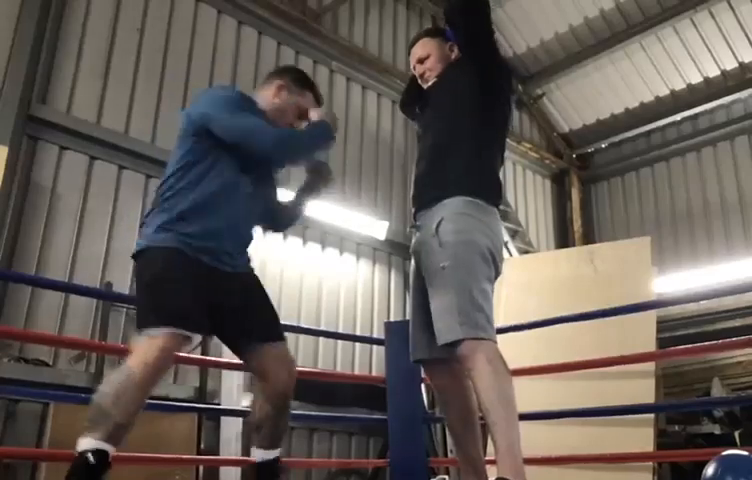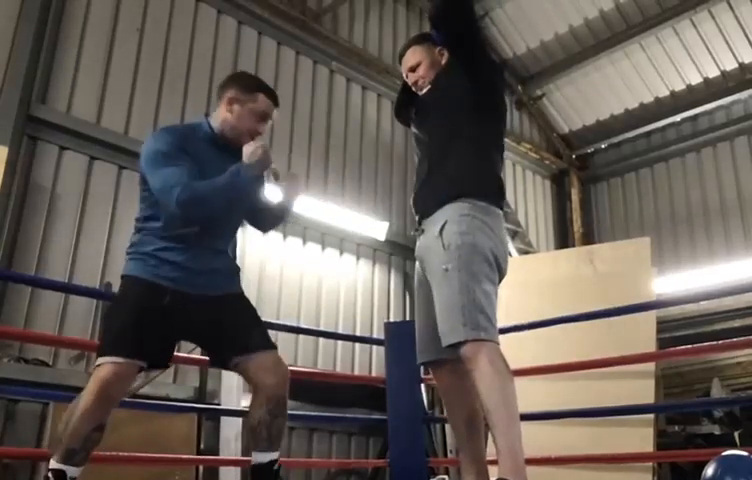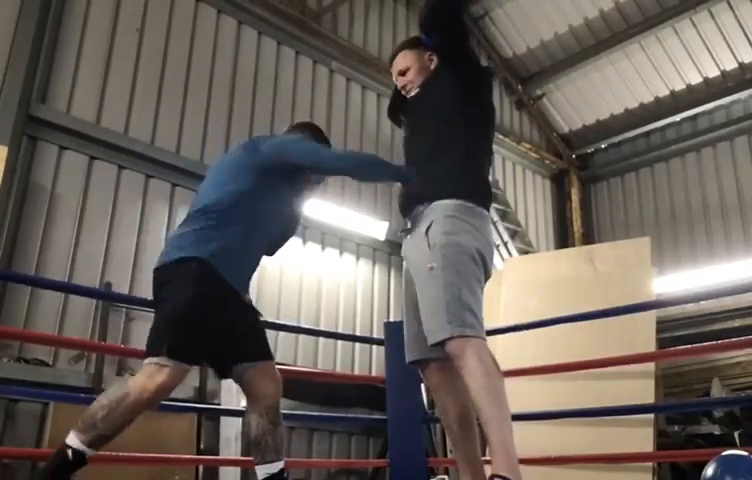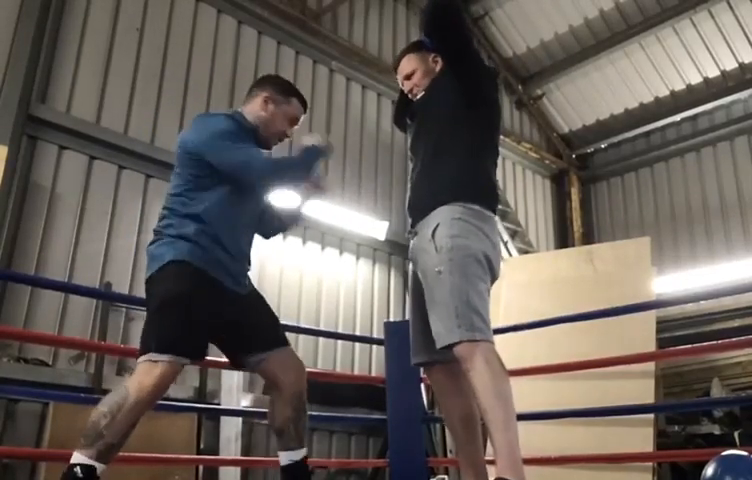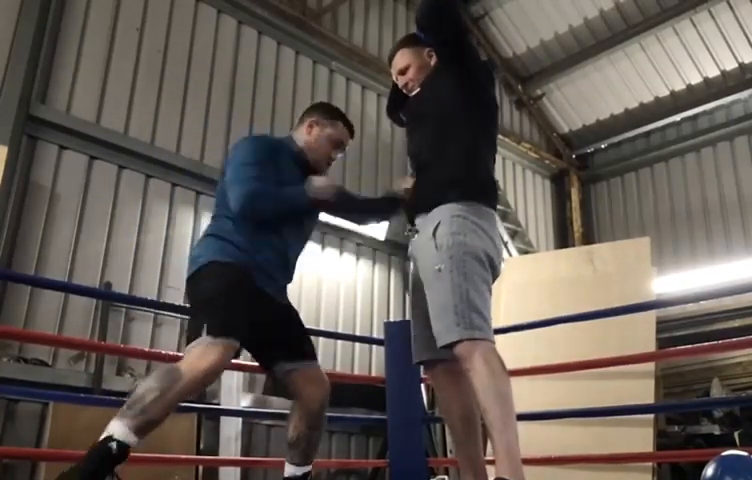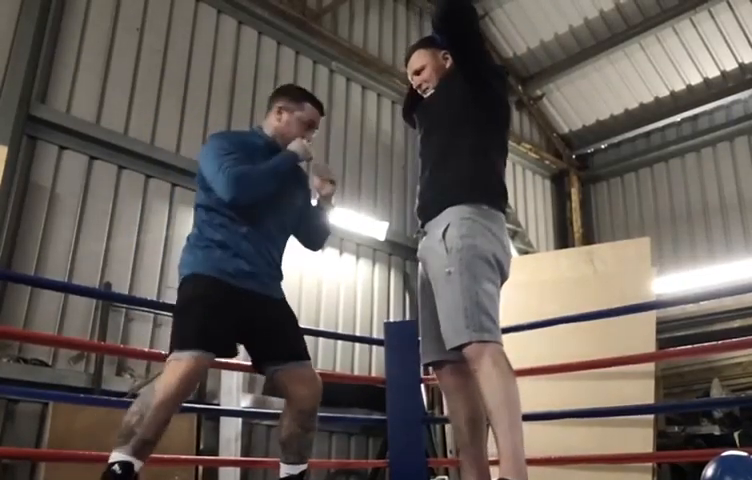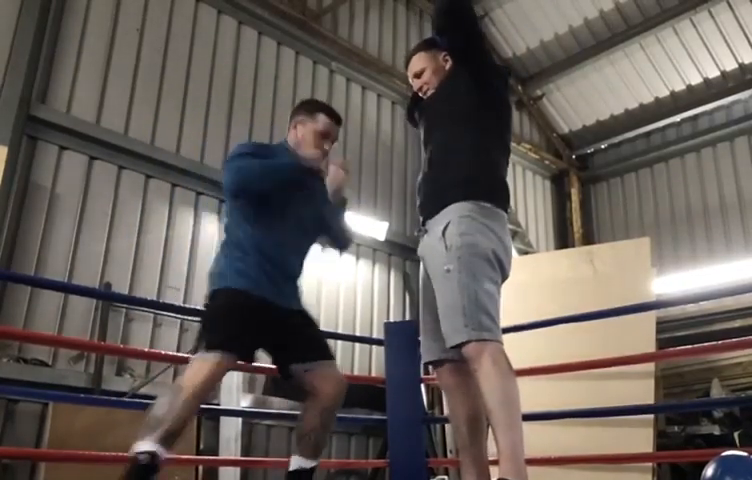
dt=0.5s
person 1, frame 1
left shoulder: (481, 72)
right shoulder: (438, 101)
right elbow: (407, 102)
left wrist: (440, 44)
right wrist: (422, 76)
left hip: (460, 215)
right hip: (432, 226)
left knee: (471, 341)
right knee: (440, 361)
person 1, frame 2
left shoulder: (474, 76)
right shoulder: (434, 108)
right elbow: (400, 110)
left wrist: (425, 48)
right wrist: (415, 85)
left hip: (462, 218)
right hip: (433, 231)
left knee: (473, 342)
right knee: (445, 362)
person 1, frame 3
left shoulder: (462, 78)
right shoulder: (422, 109)
right elbow: (393, 111)
left wrist: (418, 50)
right wrist: (407, 88)
left hip: (450, 220)
right hip: (422, 232)
left knee: (461, 341)
right knee: (435, 362)
person 1, frame 4
left shoulder: (469, 81)
right shoulder: (430, 111)
right elbow: (399, 117)
right wrist: (412, 93)
left hip: (457, 222)
right hip: (428, 234)
left knee: (469, 343)
right knee: (441, 364)
person 1, frame 5
left shoulder: (464, 76)
right shoulder: (425, 107)
right elbow: (393, 109)
right wrist: (406, 88)
left hip: (457, 219)
right hip: (430, 231)
left knee: (469, 342)
right knee: (440, 361)
person 1, frame 6
left shoulder: (477, 82)
right shoulder: (438, 108)
right elbow: (408, 110)
right wrist: (420, 89)
left hip: (465, 222)
right hip: (436, 234)
left knee: (477, 344)
right knee: (448, 364)
person 1, frame 7
left shoulder: (479, 80)
right shoulder: (438, 108)
right elbow: (413, 113)
right wrist: (422, 92)
left hip: (465, 220)
right hip: (437, 232)
left knee: (476, 344)
right knee: (447, 362)
person 2, frame 1
left shoulder: (279, 147)
right shoulder: (224, 102)
left elbow: (276, 221)
right elbow: (274, 145)
left wrist: (309, 191)
right wrist: (322, 130)
left hip: (229, 268)
right hip: (177, 250)
left knee: (279, 371)
right knee: (158, 350)
person 2, frame 2
left shoulder: (244, 160)
right shoulder: (168, 142)
left elbow: (263, 220)
right elbow: (183, 203)
left wrist: (286, 201)
right wrist: (246, 172)
left hip: (219, 290)
right hip: (153, 281)
left knee: (273, 377)
right knee: (108, 379)
person 2, frame 3
left shoulder: (266, 172)
right shoulder: (276, 148)
left elbow: (266, 241)
right elbow: (343, 161)
left wrist: (292, 212)
right wrist: (404, 173)
left hip: (224, 281)
right hip: (195, 267)
left knee: (266, 387)
right knee: (159, 377)
person 2, frame 4
left shoulder: (247, 156)
right shoulder: (215, 128)
left elbow: (265, 224)
right elbow: (267, 174)
right wrist: (312, 153)
left hip: (232, 280)
right hip: (185, 266)
left knee: (290, 374)
right knee: (156, 374)
person 2, frame 5
left shoulder: (309, 177)
right shoulder: (255, 149)
left elbow: (358, 213)
right elbow: (249, 205)
left wrist: (398, 199)
right wrist: (310, 192)
left hip: (267, 287)
right hip: (227, 269)
left knee: (315, 389)
right knee: (208, 359)
person 2, frame 6
left shoulder: (293, 178)
right shoulder: (225, 145)
left elbow: (313, 239)
right elbow: (235, 189)
left wrist: (323, 203)
right wrist: (291, 158)
left hip: (264, 291)
right hip: (211, 277)
left knee: (306, 388)
right knee: (184, 372)
person 2, frame 7
left shoulder: (316, 185)
right shoulder: (256, 158)
left elbow: (340, 240)
right elbow: (236, 181)
left wrist: (335, 196)
right wrist: (302, 165)
left hip: (285, 301)
right hip: (237, 290)
left knee: (331, 386)
right knee: (206, 372)
